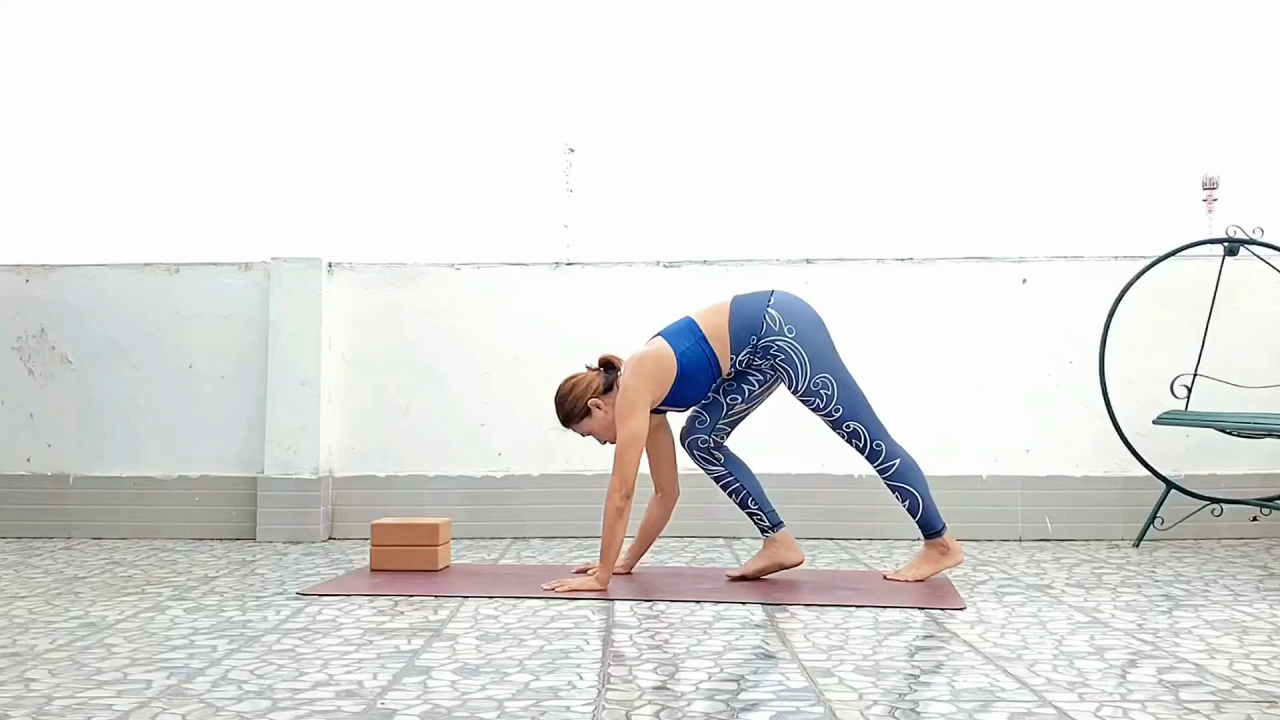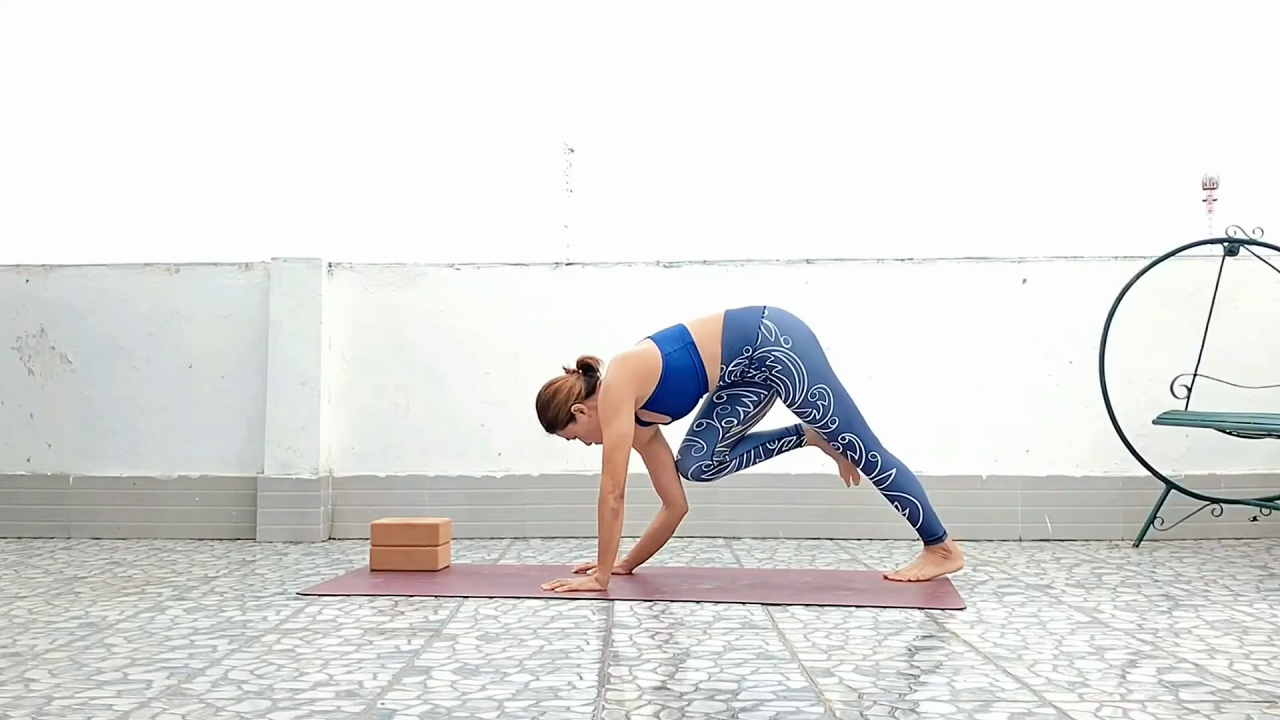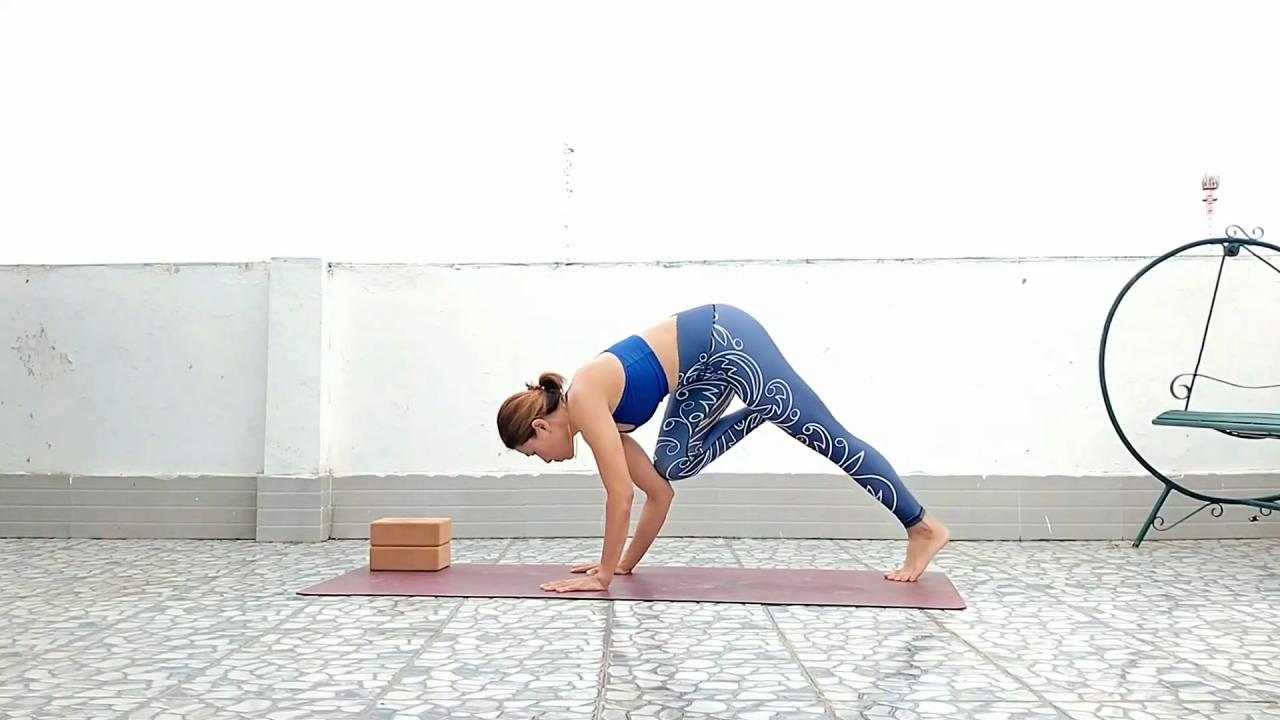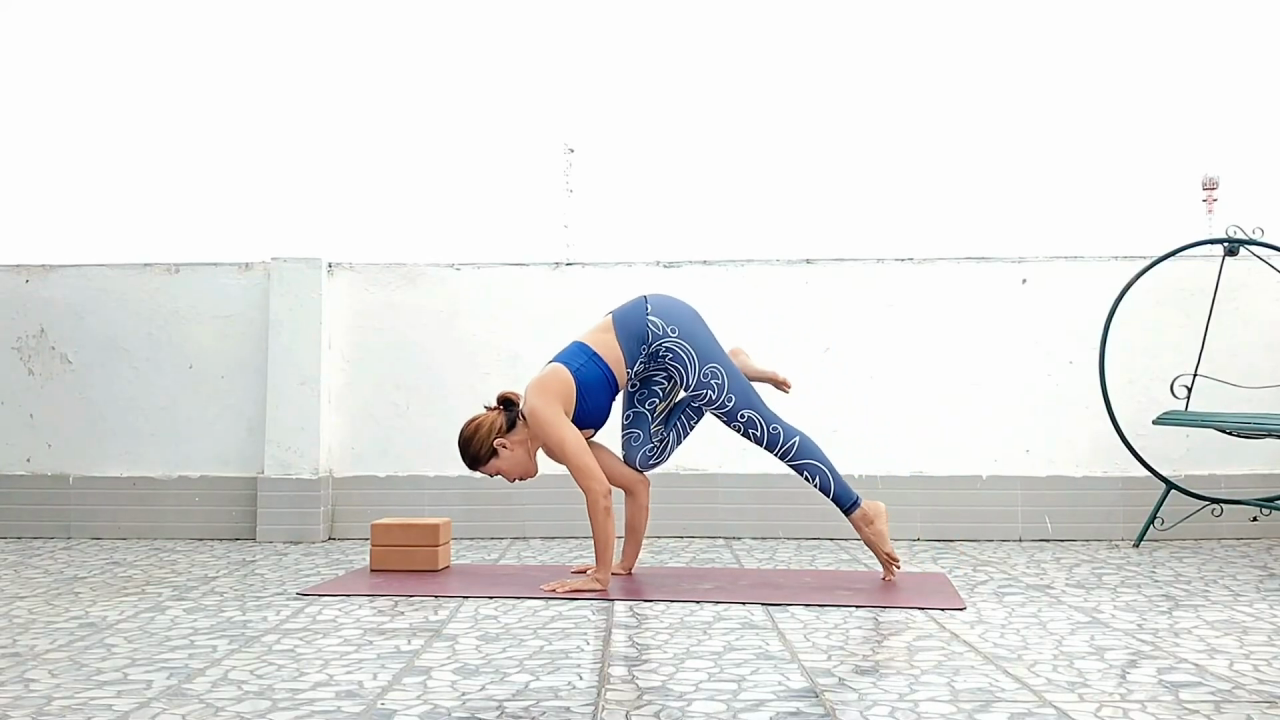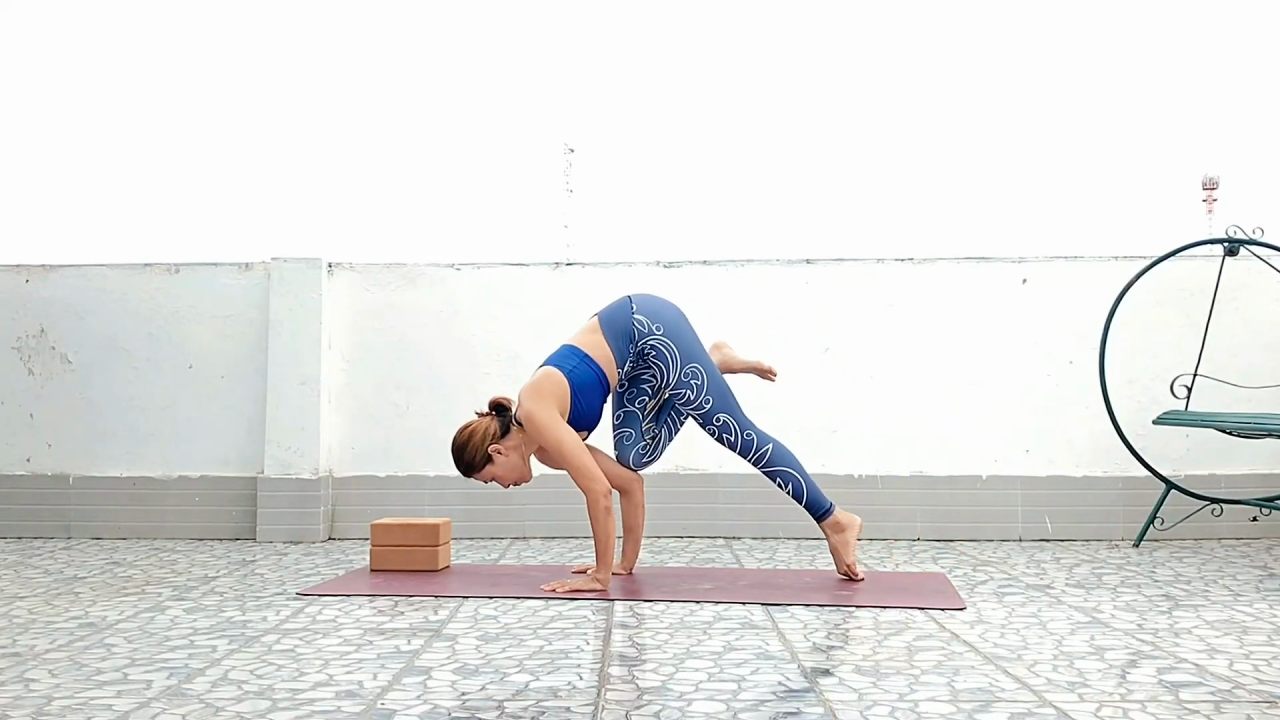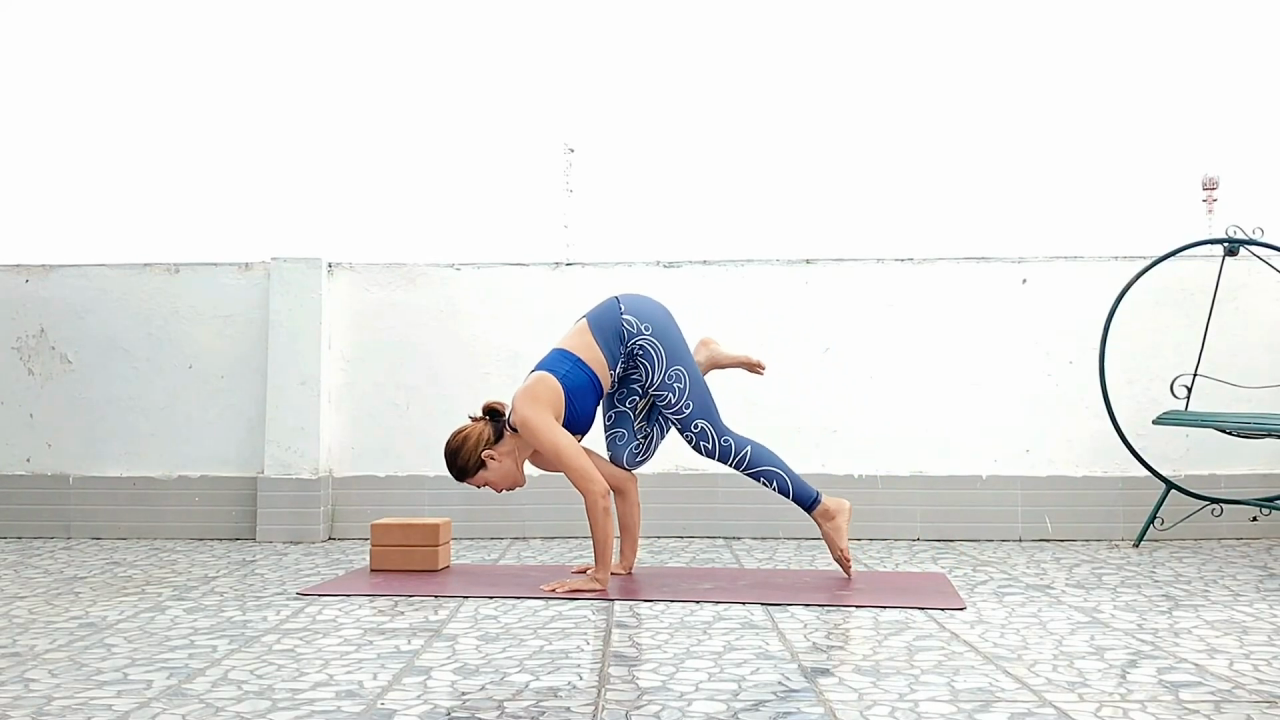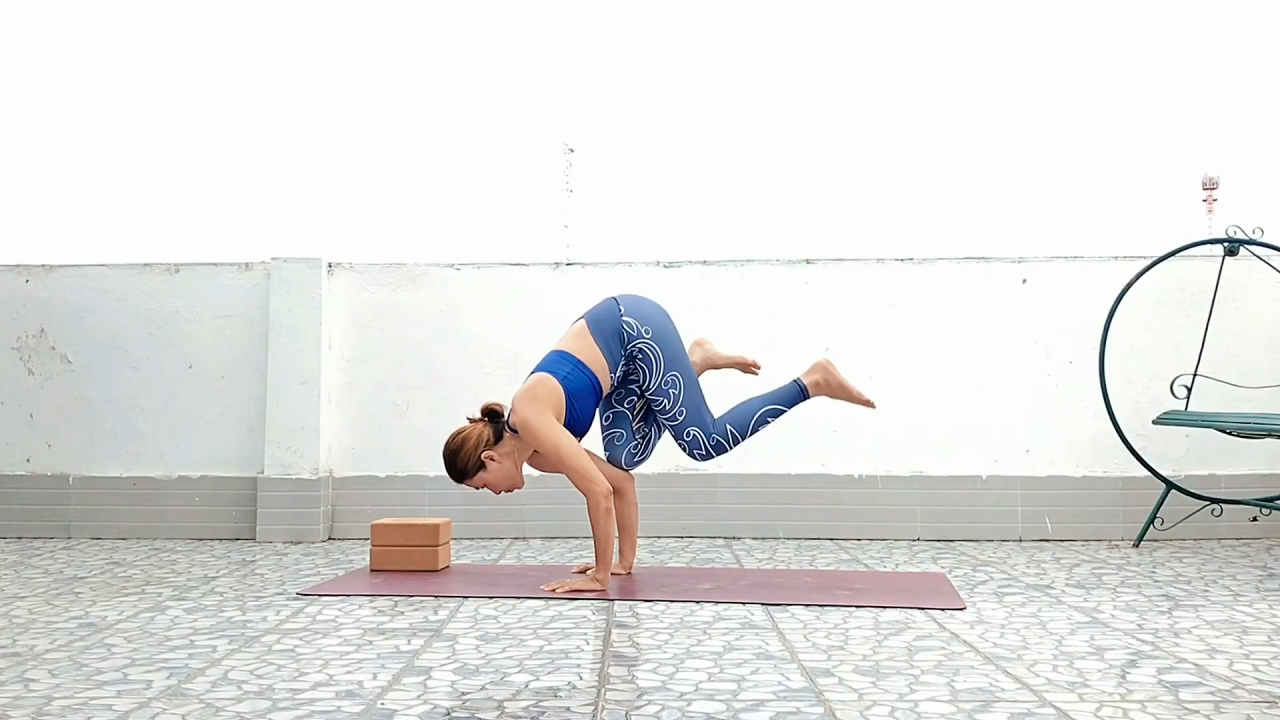
dt=0.7s
person 1, frame 1
left shoulder: (633, 390)
right shoulder: (648, 400)
left elbow: (621, 493)
right elbow: (666, 493)
left wrist: (602, 577)
right wrist: (626, 562)
left hip: (779, 327)
right hip: (763, 339)
left knee: (865, 436)
right knee: (700, 439)
left ankle: (940, 544)
right ankle: (777, 542)
person 1, frame 2
left shoulder: (616, 388)
right shoulder: (639, 418)
left elbow: (613, 493)
right elbow: (675, 504)
left wrist: (601, 576)
right wrist: (626, 563)
left hip: (769, 340)
right hip: (749, 362)
left knee: (860, 450)
right knee: (698, 464)
left ankle: (941, 548)
right ankle: (809, 436)
person 1, frame 3
left shoulder: (583, 400)
right shoulder: (601, 416)
left elbow: (620, 494)
right elbow: (660, 491)
left wrist: (603, 575)
right wrist: (624, 564)
left hip: (722, 338)
right hip: (707, 360)
left knee: (826, 436)
right knee: (674, 464)
left ankle: (923, 528)
right ankle: (769, 408)
person 1, frame 4
left shoulder: (540, 410)
right shoulder: (556, 432)
left elbow: (599, 492)
right elbow: (635, 482)
left wrist: (601, 575)
right wrist: (624, 563)
left hip: (661, 327)
right hip: (649, 349)
left knee: (760, 426)
right knee: (642, 459)
left ankle: (862, 513)
right ankle: (729, 371)
person 1, frame 5
left shoulder: (535, 415)
right shoulder: (547, 444)
left elbow: (598, 491)
right elbow: (627, 482)
left wrist: (602, 575)
right wrist: (625, 562)
left hip: (647, 326)
right hip: (635, 346)
left knee: (734, 432)
right knee: (634, 459)
left ankle: (833, 520)
right ankle: (711, 364)
person 1, frame 6
left shoulder: (529, 420)
right shoulder: (538, 450)
left elbow: (597, 492)
right elbow: (621, 481)
left wrist: (600, 575)
right wrist: (624, 561)
left hip: (635, 326)
right hip: (625, 349)
left knee: (709, 437)
right knee: (626, 460)
left ankle: (822, 508)
right ankle: (699, 362)
person 1, frame 7
left shoulder: (529, 420)
right shoulder: (538, 449)
left elbow: (599, 493)
right elbow: (617, 481)
left wrist: (600, 576)
right wrist: (623, 561)
left hip: (632, 326)
right hip: (622, 349)
left knee: (702, 441)
right knee: (623, 459)
left ankle: (813, 382)
right ankle: (695, 361)
